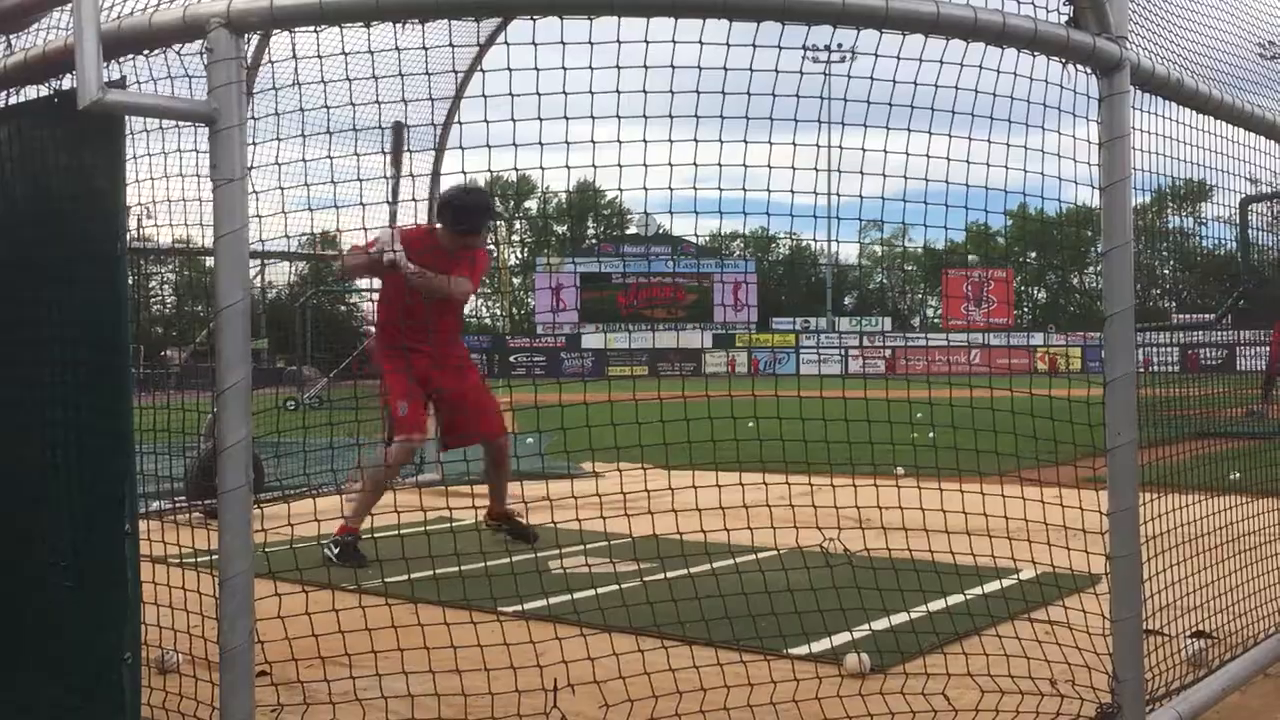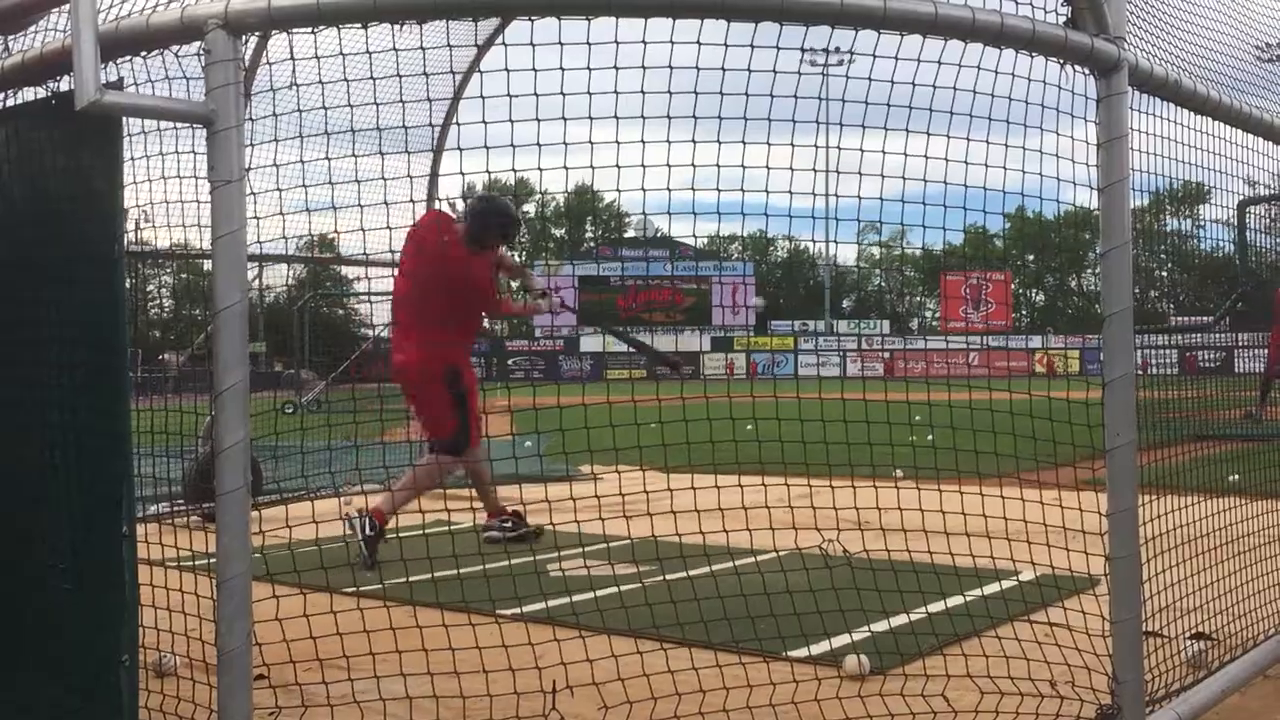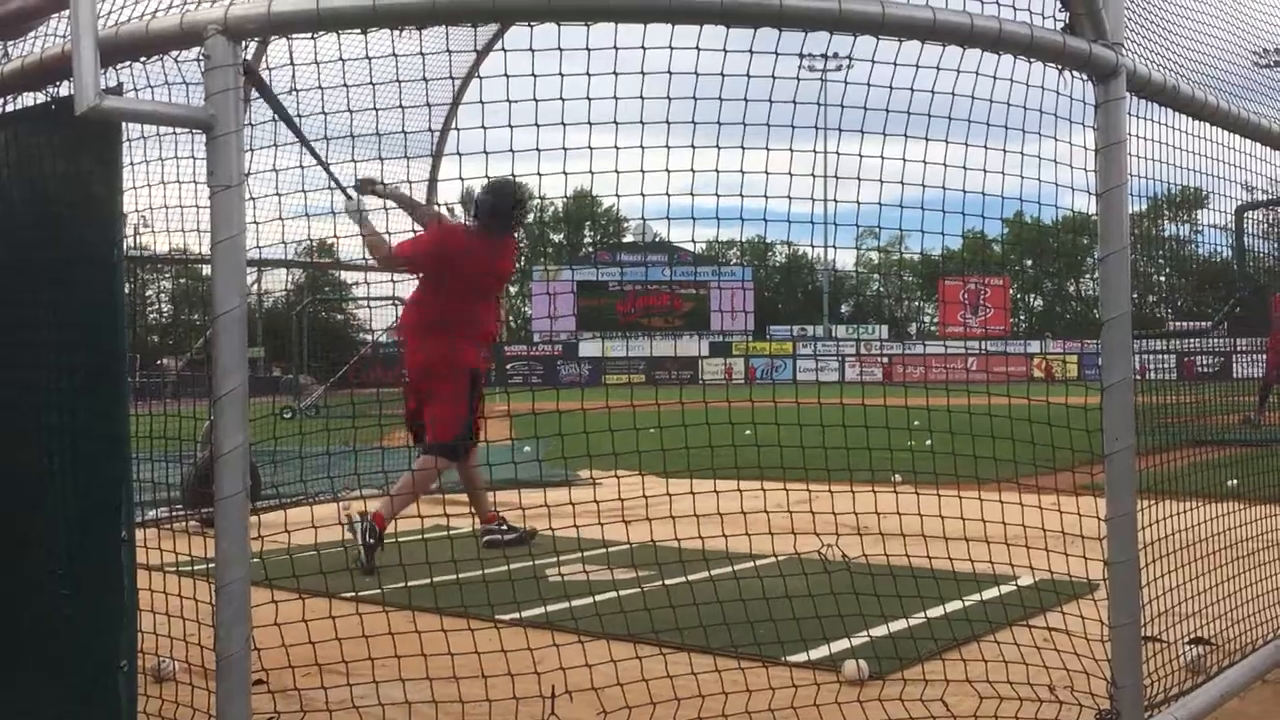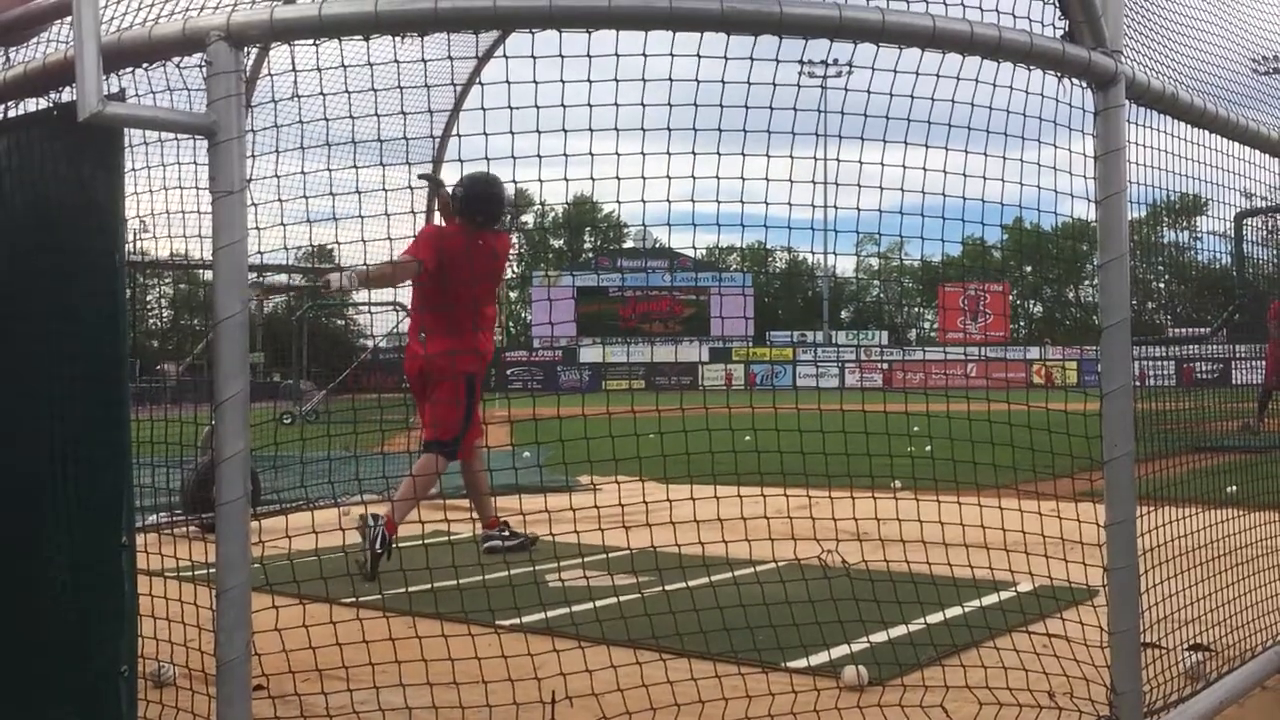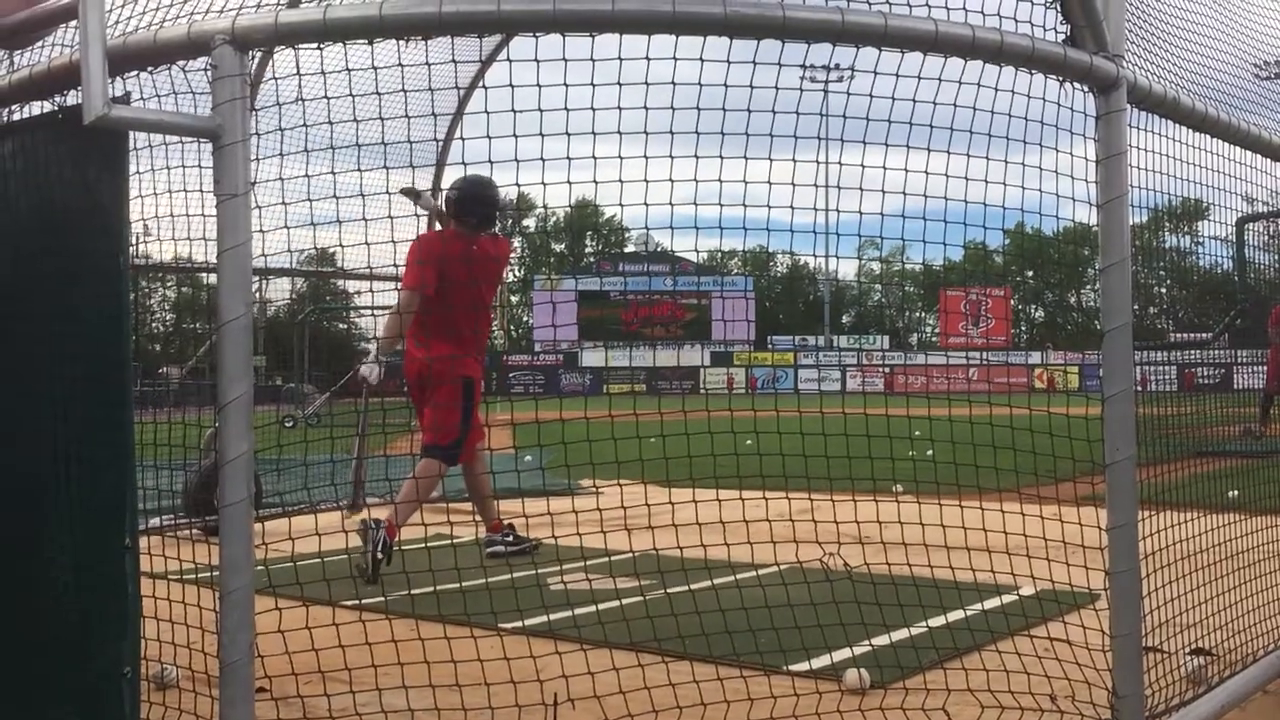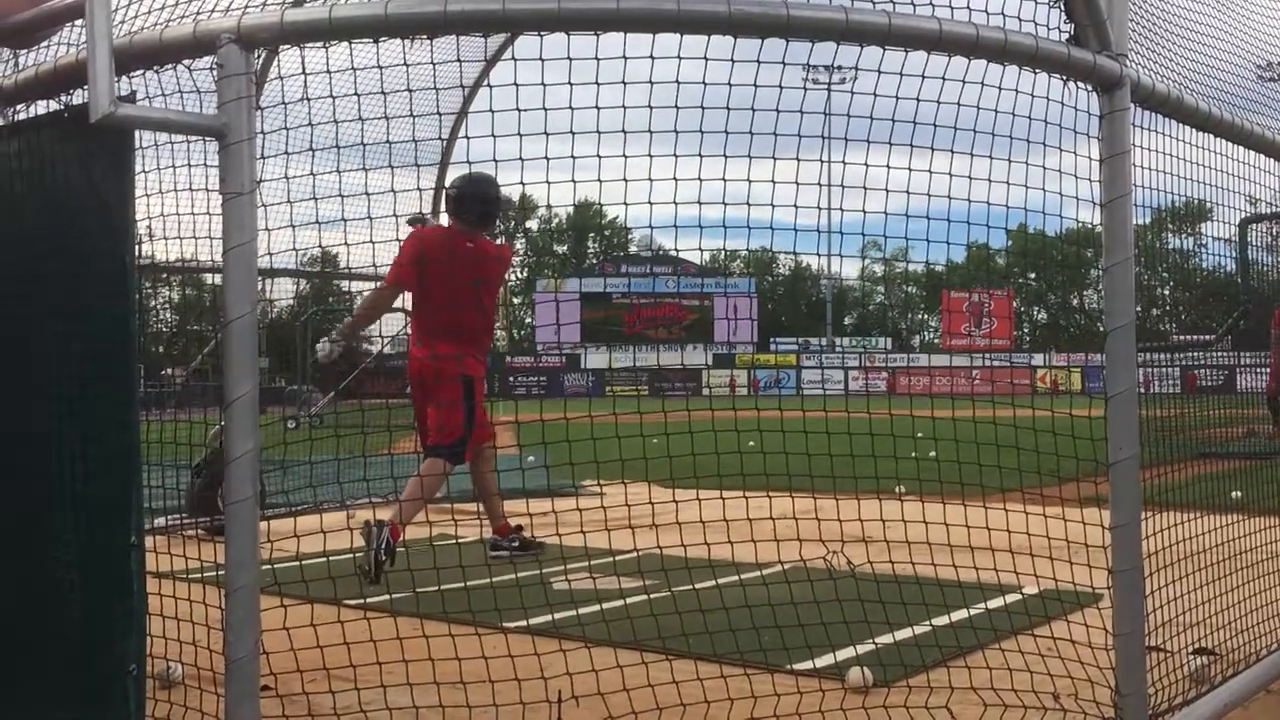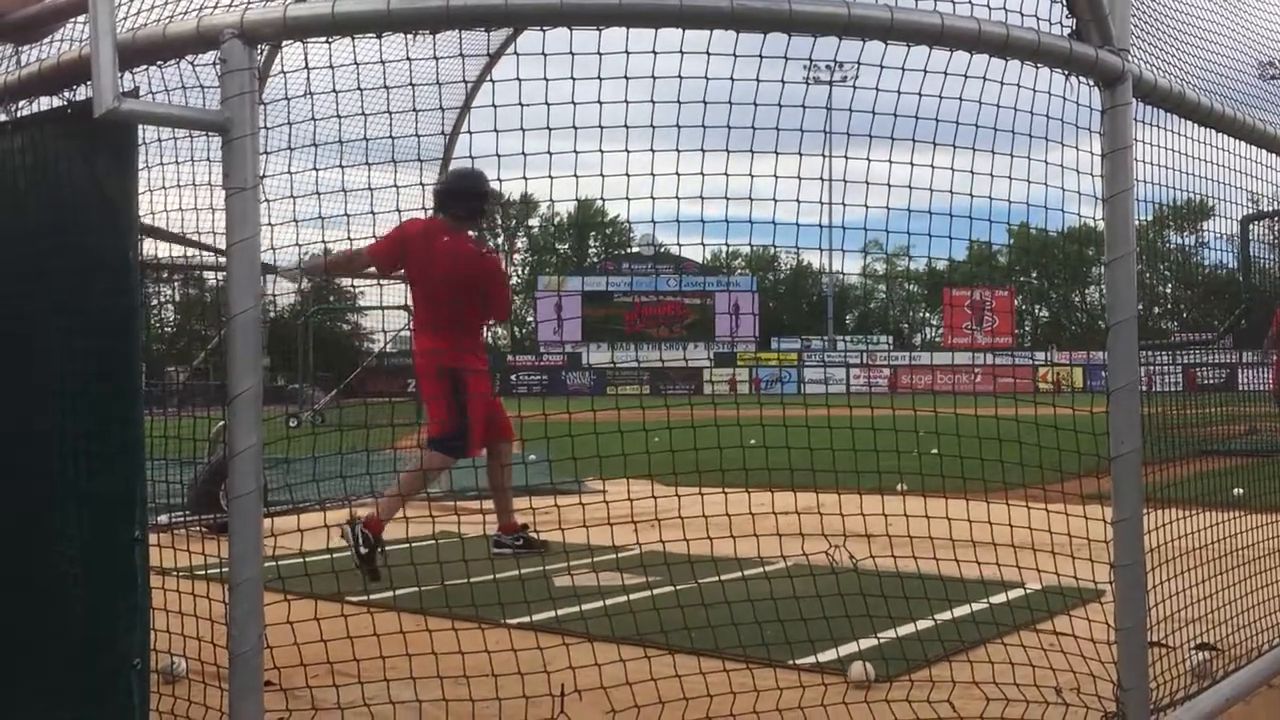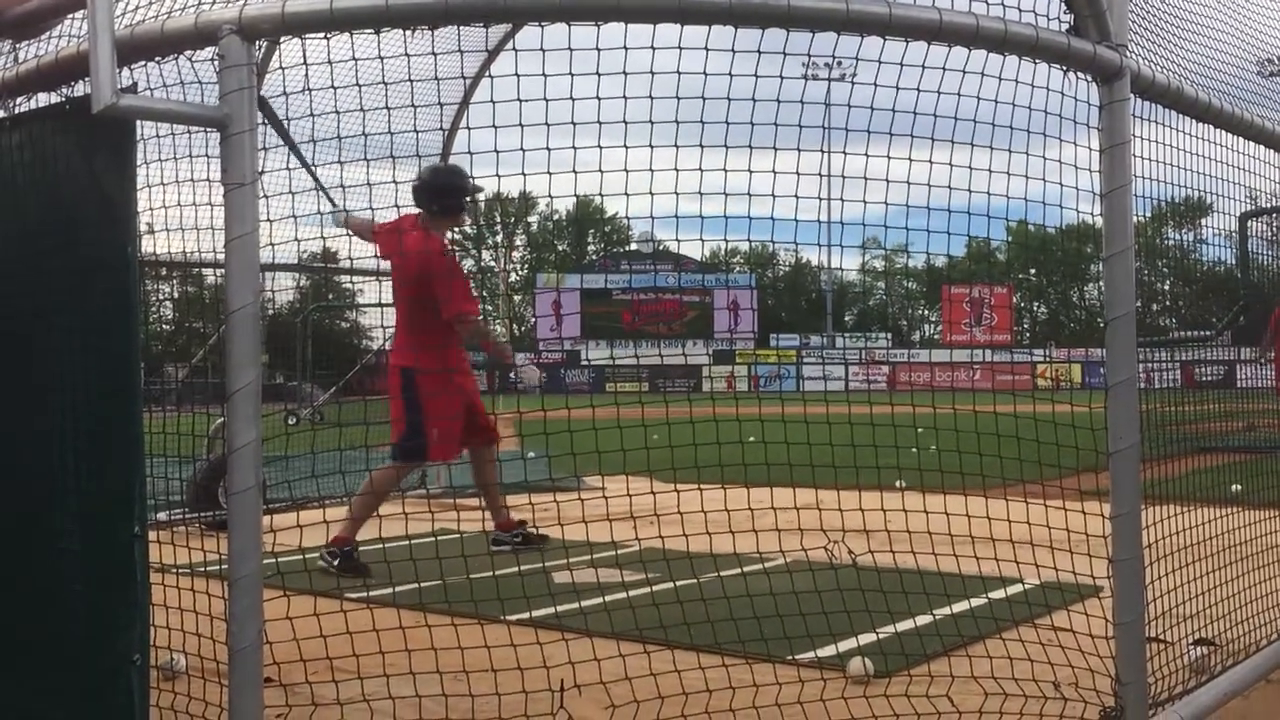
dt=0.2s
person 1, frame 1
left shoulder: (475, 255)
right shoulder: (405, 240)
left elbow: (456, 290)
right elbow: (348, 265)
left wrist: (405, 268)
right wrist: (377, 258)
left hip: (449, 358)
right hip: (399, 357)
left knee: (496, 436)
right knee: (406, 443)
left ankle: (499, 512)
right ankle: (345, 535)
person 1, frame 2
left shoulder: (432, 223)
right shoulder: (476, 270)
left elbow: (490, 254)
right elbow: (501, 310)
left wrist: (530, 280)
right wrist: (537, 304)
left hip: (411, 355)
right hip: (439, 361)
left knee: (466, 435)
right knee: (450, 451)
left ankle: (497, 517)
right ankle: (374, 519)
person 1, frame 3
left shoulder: (444, 239)
right shoulder: (504, 253)
left elbow: (386, 258)
left wrist: (361, 217)
right wrist: (392, 193)
left hip: (418, 352)
right hip: (461, 360)
left knee: (461, 438)
right knee: (443, 452)
left ankle: (490, 523)
right ankle: (375, 522)
person 1, frame 4
left shoulder: (437, 238)
right shoulder: (500, 245)
left elbow: (405, 267)
left wrist: (351, 278)
right wrist: (446, 199)
left hip: (422, 355)
right hip: (462, 360)
left knee: (464, 439)
right knee: (440, 450)
left ankle: (493, 528)
right ankle: (385, 525)
person 1, frame 5
left shoulder: (429, 245)
right shoulder: (499, 251)
left elbow: (408, 303)
left wrist: (378, 354)
right wrist: (437, 211)
left hip: (420, 361)
right hip: (458, 366)
left knee: (468, 443)
right knee: (440, 455)
left ankle: (497, 532)
right ankle: (386, 530)
person 1, frame 6
left shoulder: (423, 242)
right shoulder: (499, 257)
left elbow: (384, 296)
left wrist: (338, 338)
left hip: (425, 360)
right hip: (462, 365)
left knee: (480, 442)
right knee: (444, 455)
left ankle: (502, 533)
right ankle: (389, 530)
person 1, frame 7
left shoulder: (412, 233)
right shoulder: (484, 261)
left elbow: (358, 258)
right elbow: (502, 314)
left wrist: (312, 267)
left hip: (434, 355)
right hip: (458, 362)
left knee: (499, 437)
right knee: (444, 451)
left ankle: (508, 531)
right ankle: (370, 527)
person 1, frame 8
left shoulder: (407, 227)
right shoulder: (437, 256)
left elbow: (371, 230)
right elbow: (466, 323)
left wrist: (345, 220)
right wrist: (512, 359)
left hip: (446, 362)
right hip: (420, 365)
left knee: (482, 439)
right knee: (410, 457)
left ankle: (505, 529)
right ankle: (339, 546)
